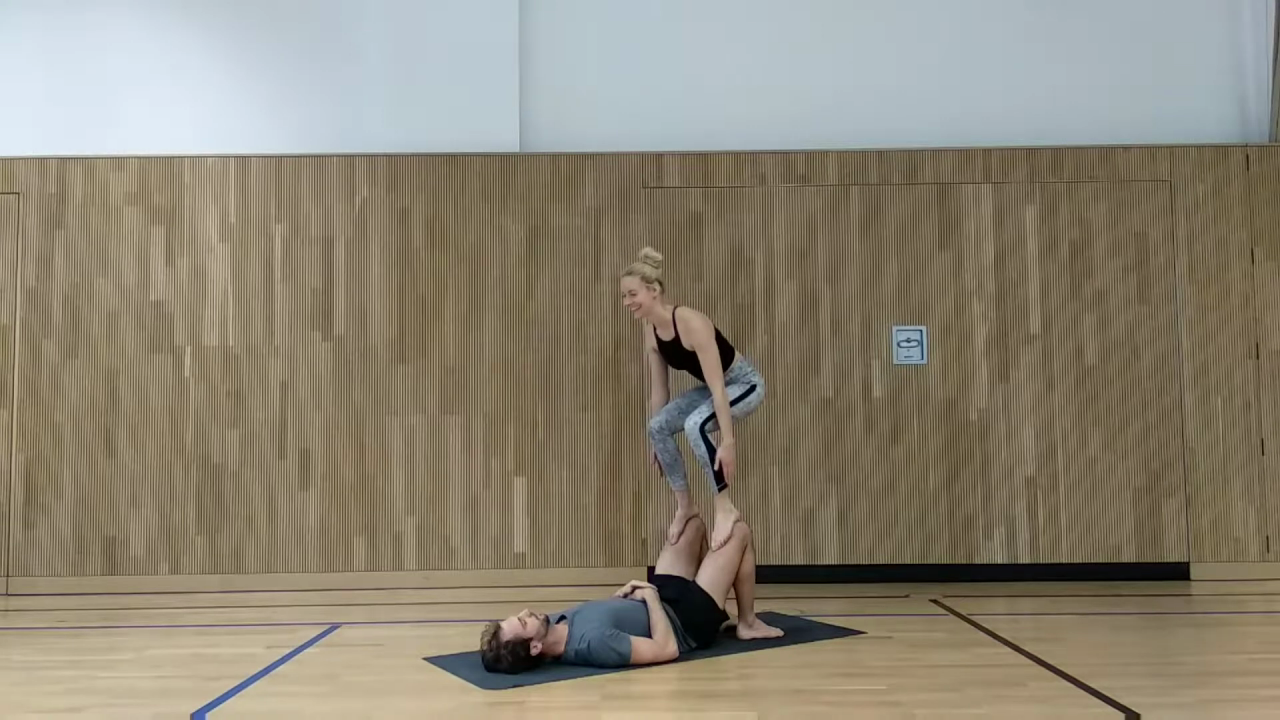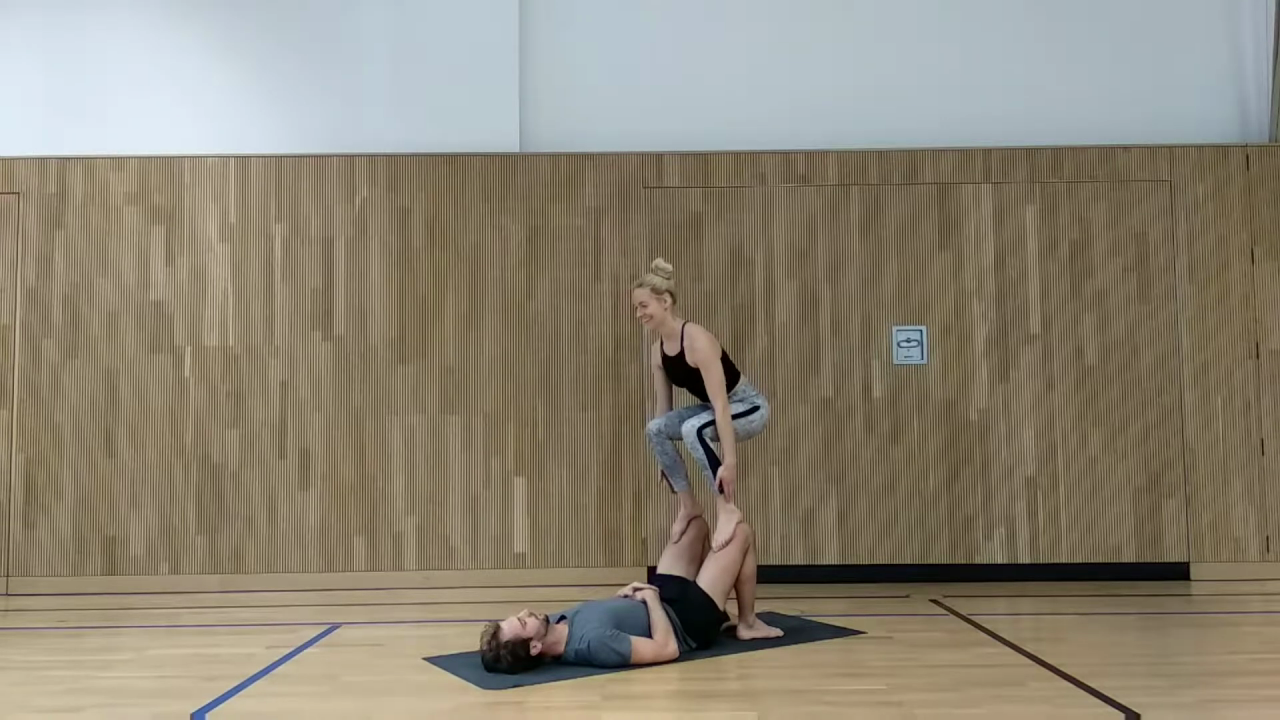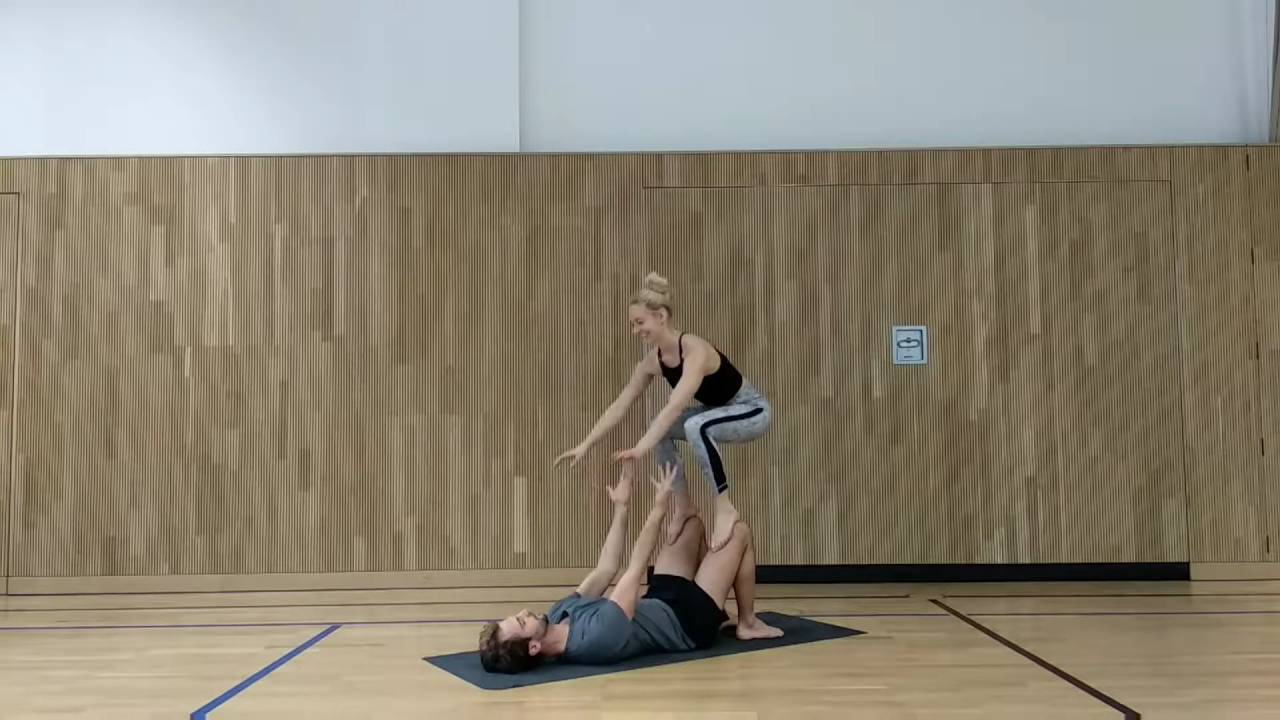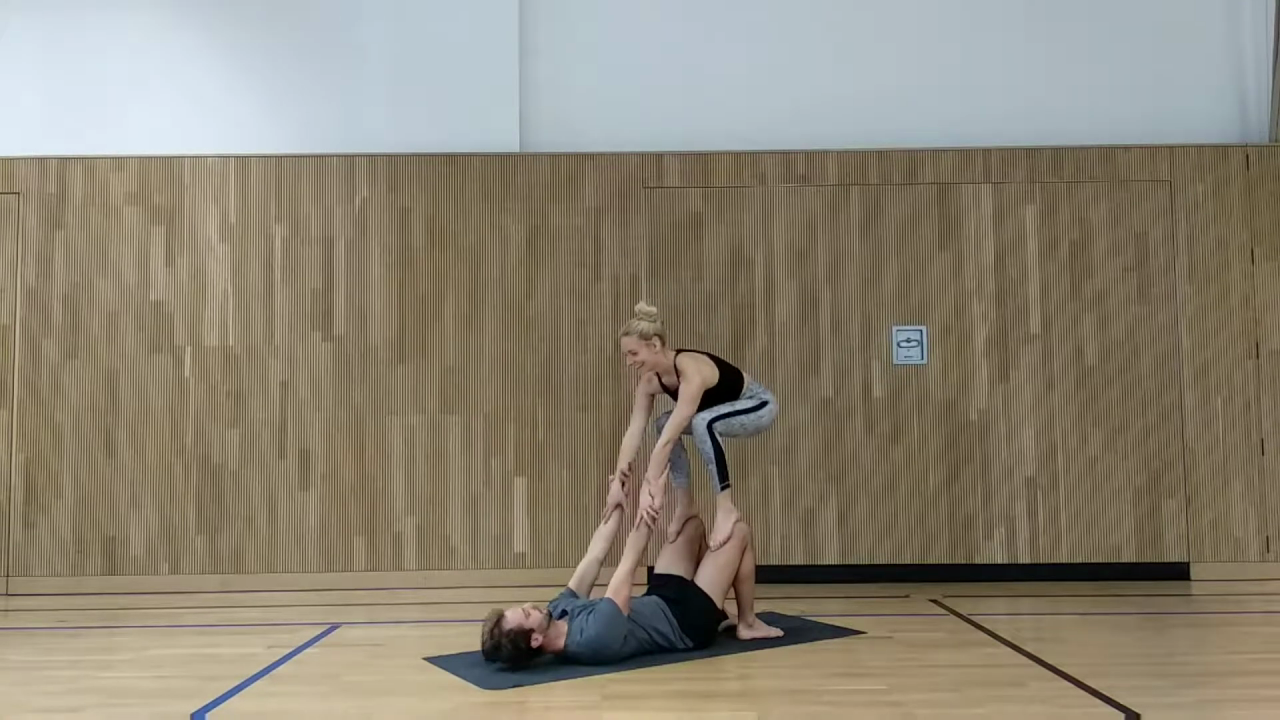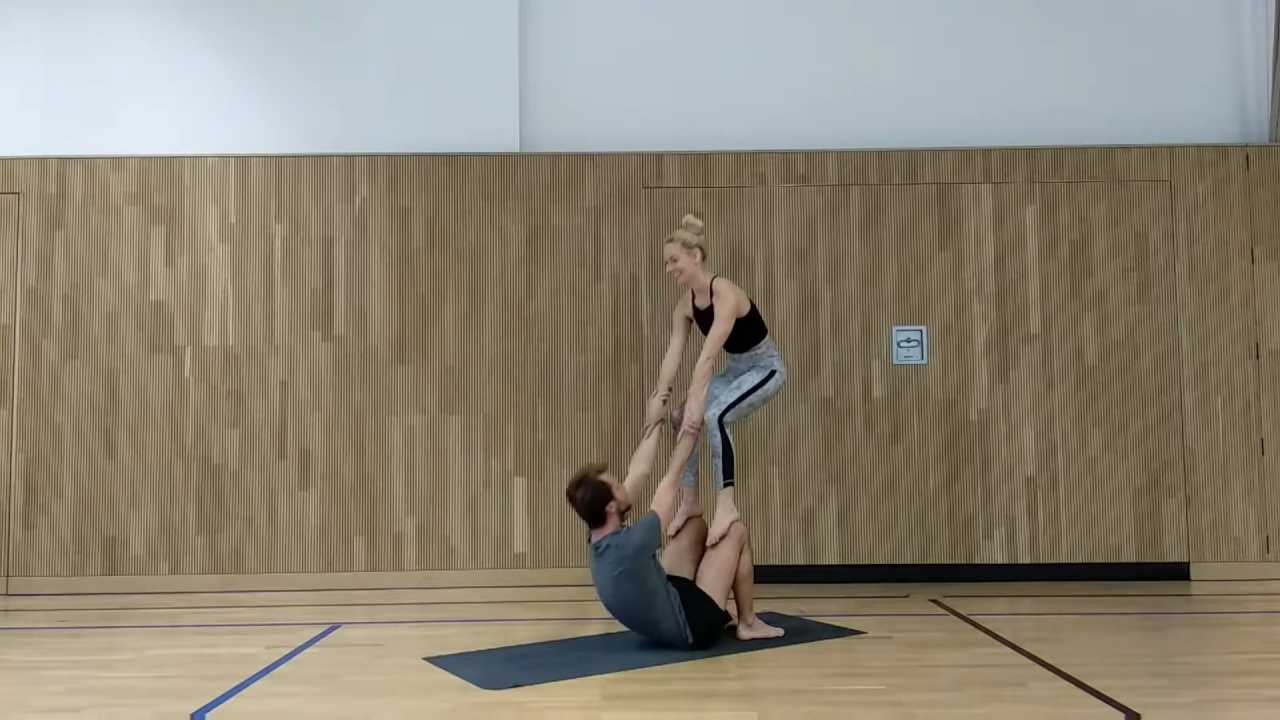
dt=1s
person 1, frame 1
left shoulder: (555, 624)
right shoulder: (592, 642)
right elbow: (667, 649)
left wrist: (620, 595)
right wrist: (650, 598)
left hip: (664, 603)
right hip: (688, 622)
left knee: (695, 524)
right knee: (739, 532)
left ankle: (717, 612)
right ankle: (747, 623)
person 1, frame 2
left shoulder: (556, 625)
right shoulder: (591, 643)
right elbow: (668, 649)
left wrist: (620, 596)
right wrist: (651, 599)
left hip: (665, 604)
right hip: (689, 623)
left knee: (697, 525)
right knee: (742, 533)
left ankle: (718, 612)
right ankle: (748, 625)
person 1, frame 3
left shoulder: (559, 617)
right shoulder: (597, 638)
left elbow: (606, 569)
right elbow: (635, 571)
left wrist: (621, 509)
right wrist: (659, 508)
left hip: (661, 605)
right hip: (689, 623)
left knee: (693, 524)
right knee: (740, 532)
left ankle: (718, 612)
right ankle: (748, 624)
person 1, frame 4
left shoulder: (558, 613)
right shoulder: (594, 639)
left elbow: (593, 557)
right elbow: (627, 567)
left wrist: (616, 505)
right wrist: (649, 510)
left hip: (659, 604)
right hip: (687, 624)
left knee: (693, 525)
right knee: (739, 532)
left ankle: (717, 613)
right ankle: (748, 624)
person 1, frame 5
left shoulder: (600, 540)
right shoulder: (631, 546)
left elbow: (638, 473)
right elbow: (669, 485)
left wrist: (656, 423)
right wrist: (690, 432)
left hip: (673, 605)
right hip: (691, 628)
left knee: (696, 524)
right knee: (736, 532)
left ankle: (721, 610)
right ankle: (748, 624)
person 2, frame 1
left shoulder: (691, 323)
right shoulder: (651, 335)
left elbow: (718, 386)
right elbow: (658, 389)
left wrist: (728, 442)
right wrist: (656, 443)
left hip: (744, 383)
right hip: (710, 387)
left knee: (695, 425)
right knee: (658, 426)
left ankle: (725, 508)
right ankle: (684, 505)
person 2, frame 2
left shoulder: (697, 340)
right shoulder: (658, 350)
left elbow: (721, 405)
right elbow: (662, 407)
left wrist: (729, 461)
right wrist: (667, 463)
left hip: (749, 407)
right hip: (714, 409)
left knee: (692, 429)
right knee: (655, 429)
left ankle: (727, 509)
right ankle: (688, 505)
person 2, frame 3
left shoulder: (695, 350)
right shoulder: (652, 361)
left elbow: (675, 407)
right elbow: (619, 406)
left wrist: (643, 447)
right wrist: (584, 446)
left hip: (753, 410)
right hip: (719, 410)
left knee: (695, 427)
right knee: (660, 430)
left ankle: (725, 508)
right ankle: (683, 505)
person 2, frame 4
left shoulder: (692, 371)
right shoulder: (650, 381)
left elbow: (667, 441)
right elbow: (633, 433)
left hip: (758, 404)
right hip: (727, 407)
left knee: (703, 422)
right knee: (663, 423)
left ankle: (726, 509)
right ankle: (685, 506)
person 2, frame 5
left shoulder: (725, 294)
right shoulder: (685, 305)
left elbow: (707, 357)
right elbow: (673, 354)
left wrist: (695, 401)
right wrist: (659, 398)
left hip: (765, 368)
right hip: (735, 370)
left knee: (713, 416)
right knee: (687, 419)
left ankle: (727, 506)
right ankle: (690, 503)
